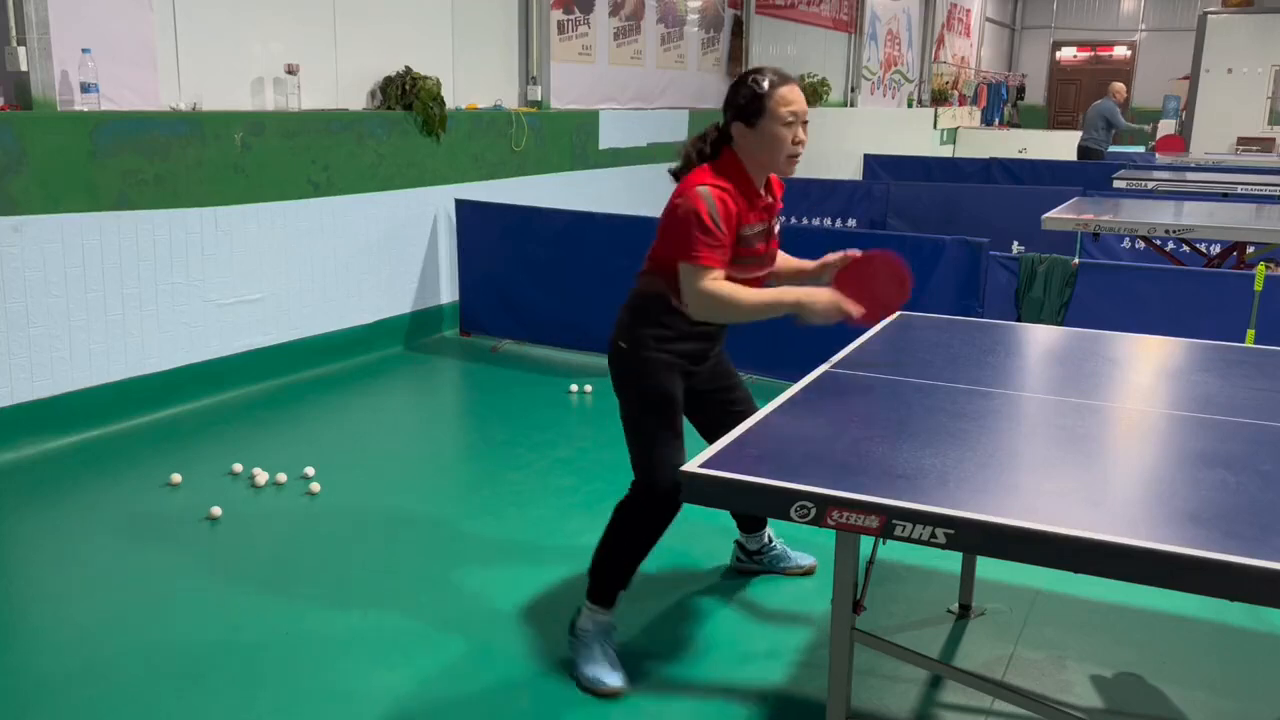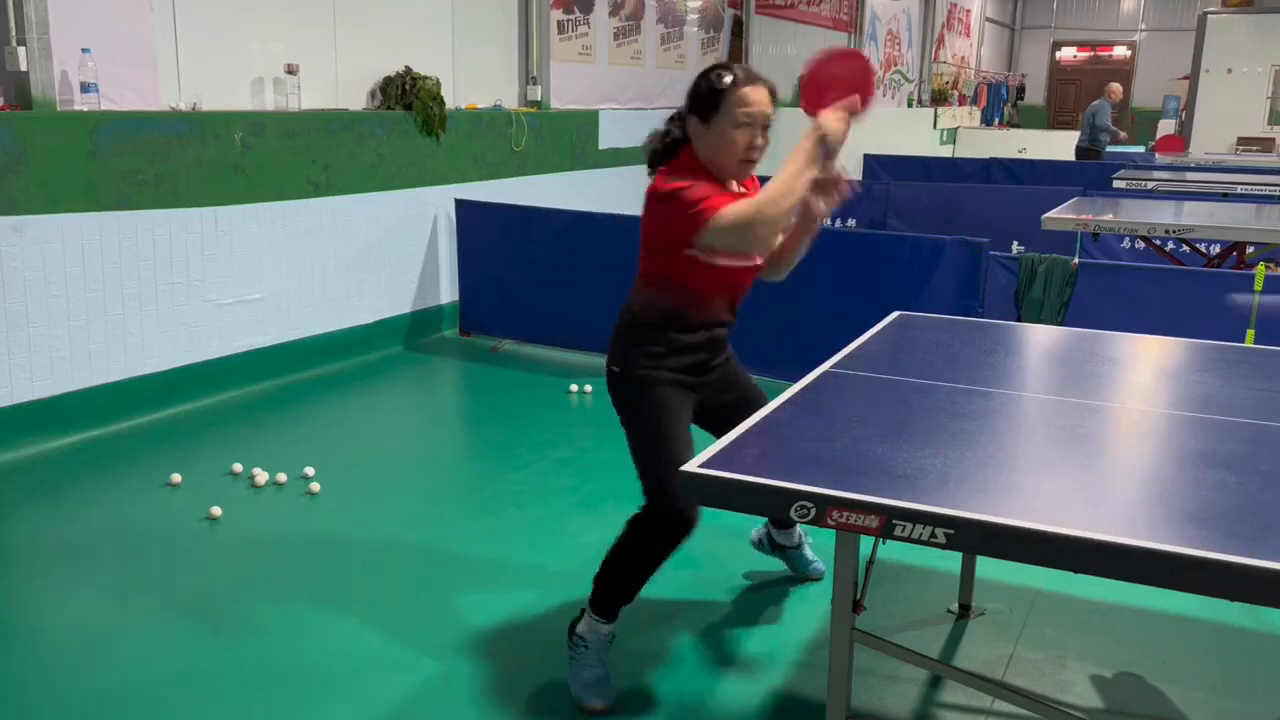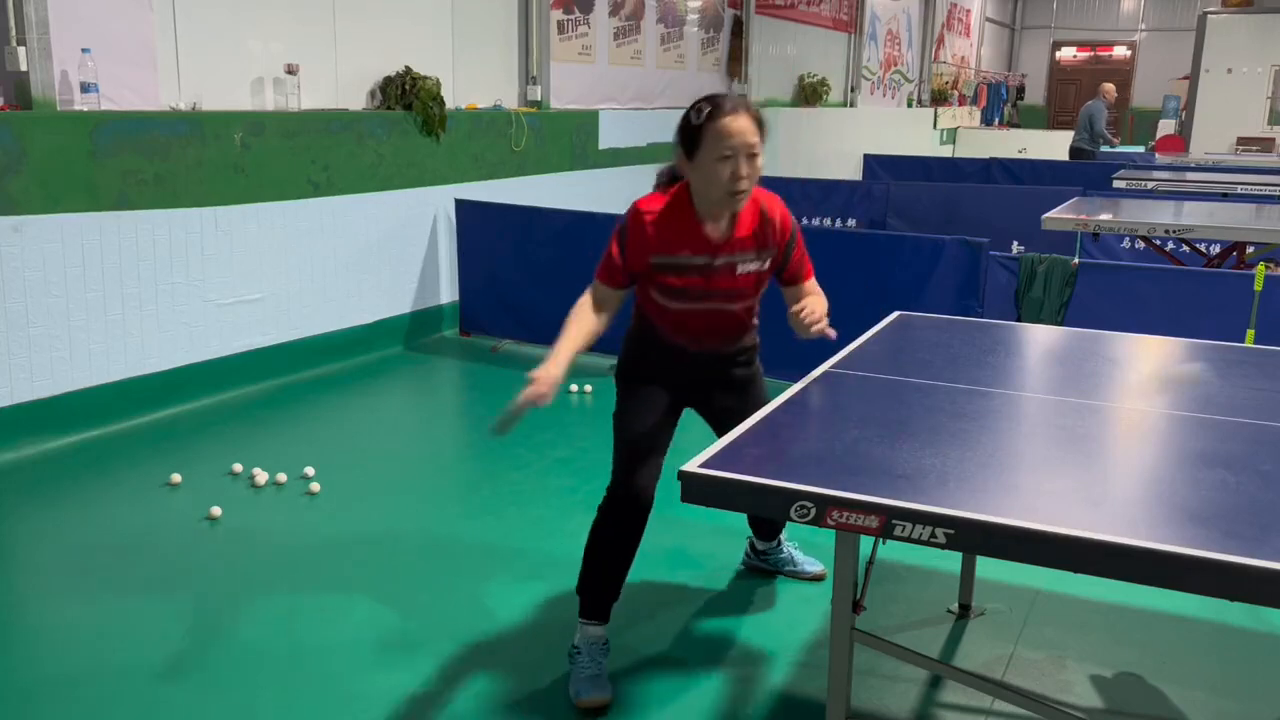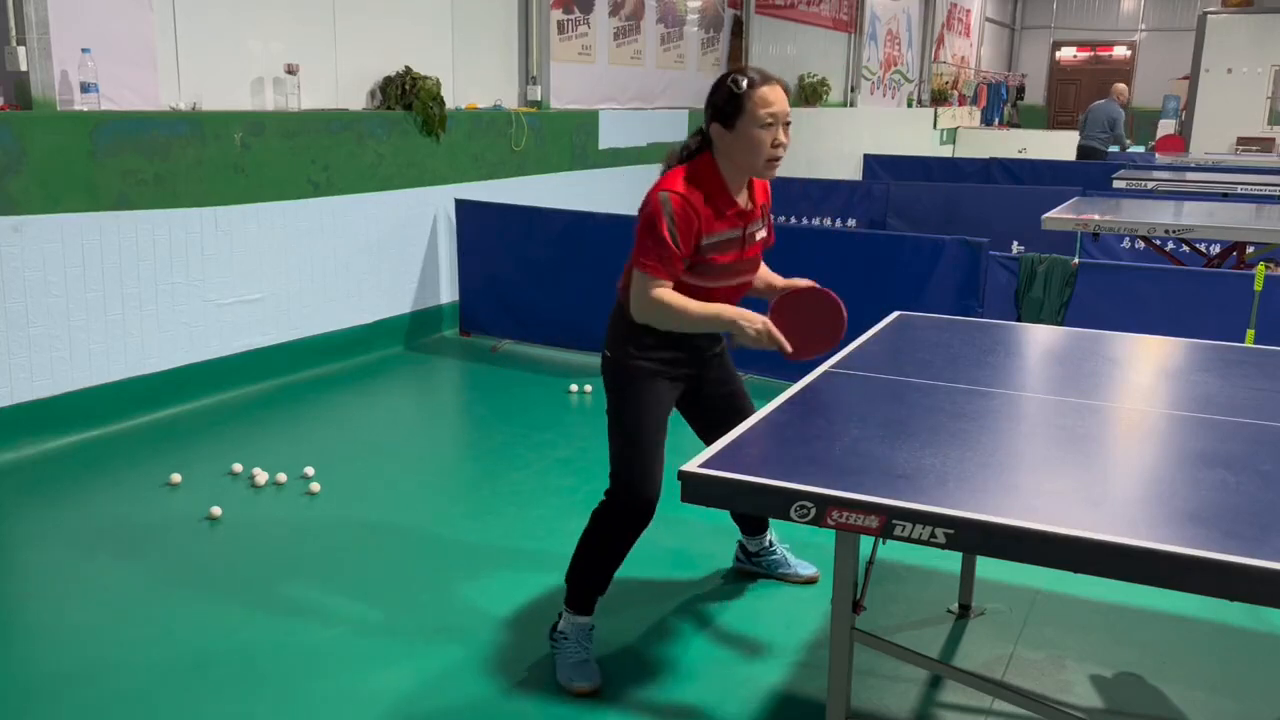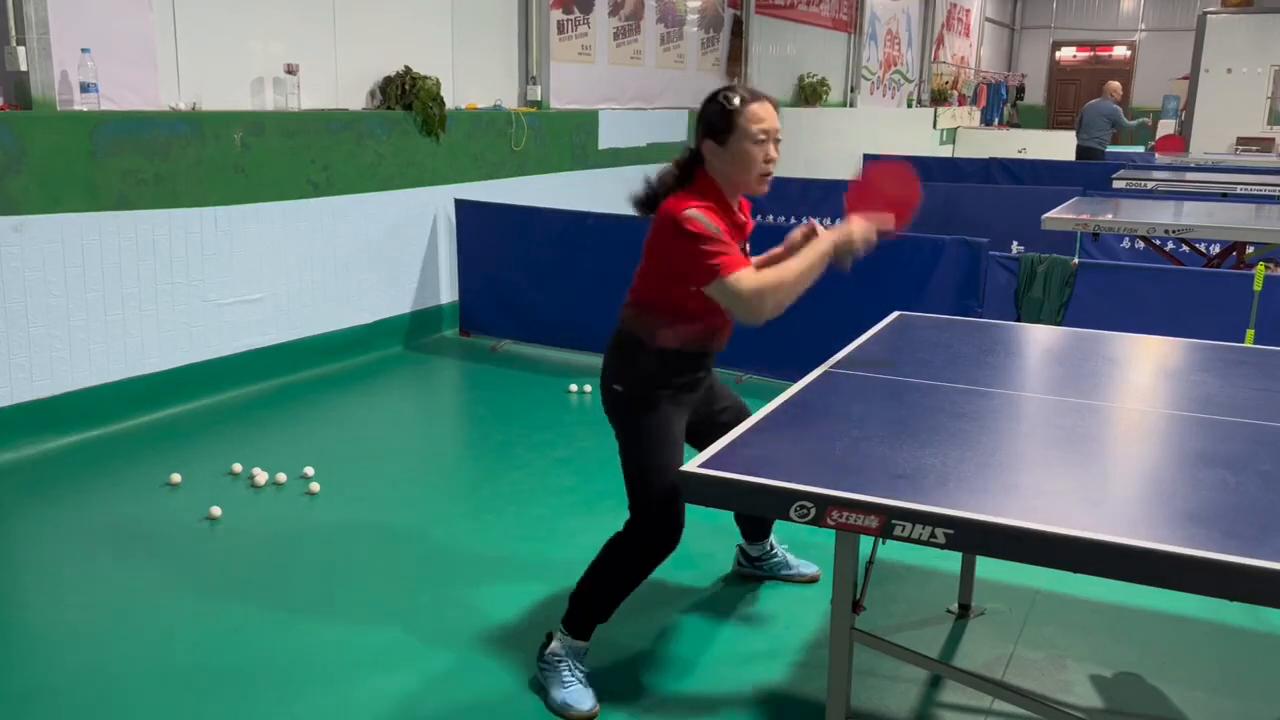
dt=1s
person 1, frame 1
left shoulder: (767, 187)
right shoulder: (705, 196)
left elbow: (762, 264)
right elbow: (704, 297)
left wrist: (819, 270)
right wrist: (798, 300)
left hip: (702, 348)
right hip: (652, 346)
right knee: (662, 486)
left ankle: (753, 543)
right ankle: (592, 625)
person 1, frame 2
left shoulder: (744, 185)
right shoulder: (676, 189)
left elbow: (770, 265)
right elbow: (749, 225)
left wrist: (811, 211)
right wrist: (814, 147)
left hip: (711, 355)
right hip: (652, 364)
right knee: (674, 509)
left ankle: (782, 536)
right ankle: (593, 632)
person 1, frame 3
left shoulder: (772, 217)
right shoulder: (647, 220)
left elbow: (806, 289)
right elbow: (599, 303)
left wrist: (810, 311)
right wrist: (555, 364)
left hip: (733, 364)
right hip: (656, 366)
right knee: (630, 497)
left ankle: (767, 547)
right ankle: (590, 639)
person 1, frame 4
left shoulder: (758, 191)
right shoulder: (676, 199)
right elbow: (646, 302)
left wrist: (786, 290)
right wrist: (729, 318)
left hip: (704, 350)
right hip: (644, 354)
right knee: (634, 495)
left ankle: (756, 548)
right ankle: (573, 625)
person 1, frame 5
left shoulder: (732, 204)
right shoulder: (690, 219)
left elbow: (744, 279)
right elbow: (755, 303)
left wrist: (797, 245)
right wrist: (837, 245)
left hip: (692, 375)
right hip: (645, 381)
right knee: (658, 524)
left ankle: (757, 551)
right ankle: (563, 649)
